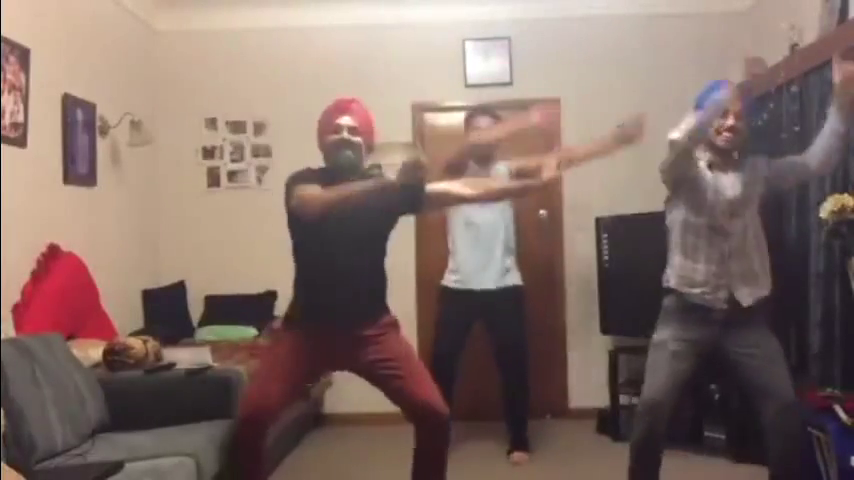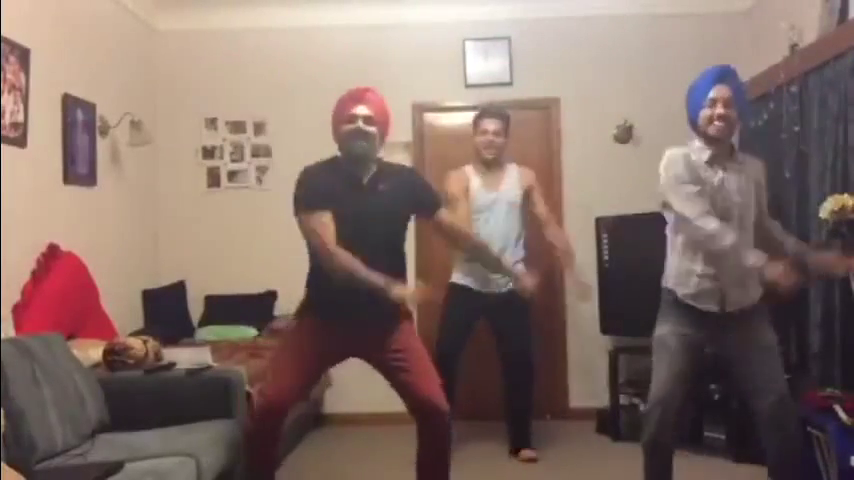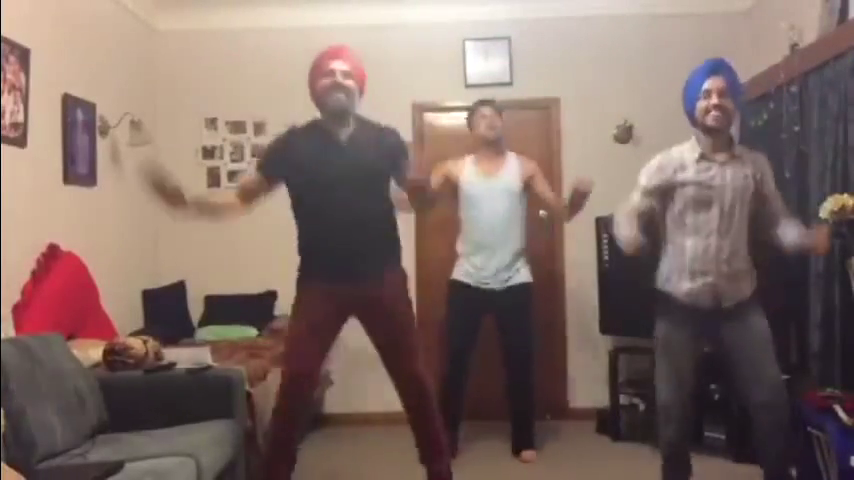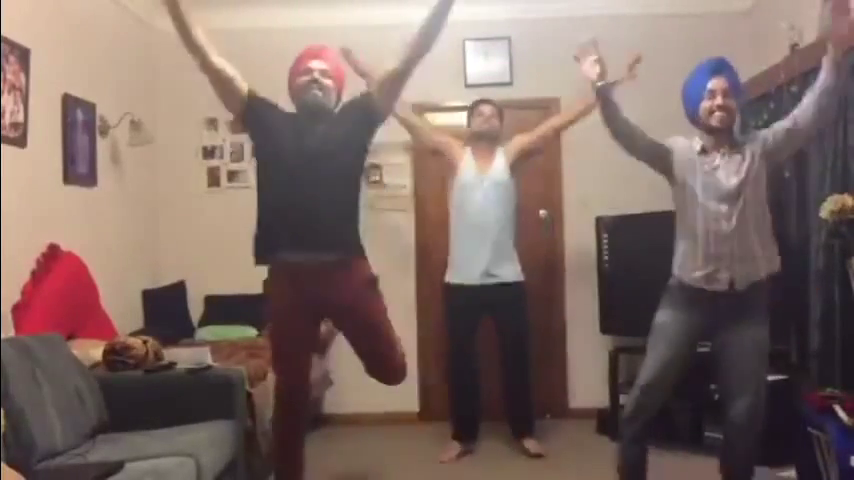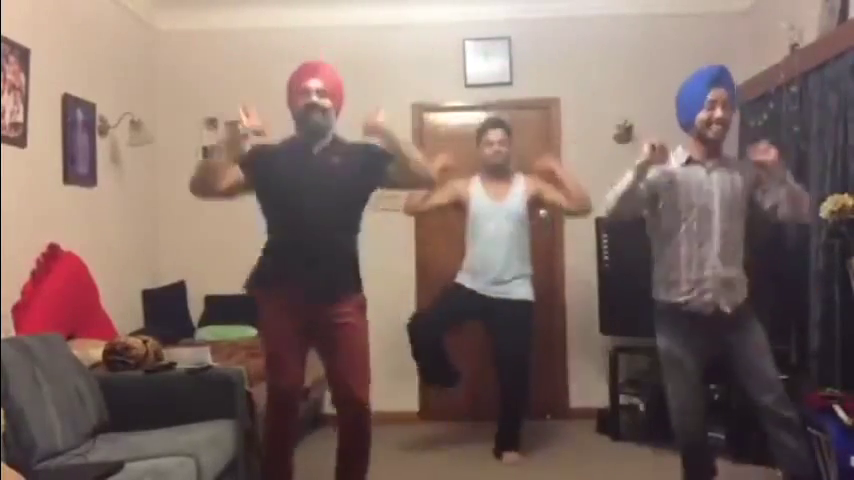
dt=0.3s
person 1, frame 1
left shoulder: (757, 172)
right shoulder: (683, 174)
left elbow: (817, 162)
right elbow: (678, 145)
right wrist: (728, 94)
left hip: (746, 309)
right hip: (688, 308)
left knee: (782, 406)
right knee: (654, 406)
person 1, frame 2
left shoulder: (753, 171)
right shoulder: (678, 162)
right elbow: (700, 224)
left wrist: (812, 258)
right wrist: (763, 263)
left hip: (743, 305)
right hip: (686, 305)
left knee: (775, 404)
right knee: (662, 405)
person 1, frame 3
left shoulder: (756, 165)
right shoulder: (667, 165)
left elbow: (777, 222)
right elbow: (630, 214)
left wrist: (805, 238)
right wrist: (628, 234)
left hip: (739, 303)
right hip: (682, 305)
left knee: (770, 400)
right knee: (673, 411)
person 1, frame 4
left shoulder: (760, 150)
right shoulder: (675, 153)
left elbow: (811, 116)
right elbow: (625, 134)
right wrist: (602, 86)
left hip: (745, 297)
right hip: (687, 294)
left knee: (745, 409)
right knee: (649, 388)
person 1, frame 5
left shoulder: (744, 171)
right shoulder: (661, 171)
left elbow: (797, 212)
right elbow: (614, 210)
left wrist: (777, 174)
right wrist: (639, 170)
left hip: (734, 311)
right hip: (679, 312)
left knee: (776, 404)
right knee: (687, 418)
person 2, frame 1
left shoulder: (390, 192)
right shoulder: (305, 184)
left elbow: (466, 191)
right elbow: (315, 206)
left wrist: (534, 182)
right wrist: (391, 183)
left hip: (371, 328)
right hip: (307, 328)
left knee: (434, 416)
right knee: (251, 417)
person 2, frame 2
left shoulder: (407, 181)
right shoulder: (315, 181)
left elbow: (458, 234)
right elbow: (326, 250)
left wrist: (509, 271)
right wrist: (389, 287)
left hip: (388, 317)
right hip: (325, 317)
left knee: (435, 411)
right knee: (267, 410)
person 2, frame 3
left shoulder: (385, 140)
right shoulder: (291, 145)
right elbow: (241, 198)
right wrist: (187, 200)
left hip: (382, 279)
right hip: (319, 284)
left knee: (413, 380)
right knee: (294, 388)
person 2, frame 4
left shoulder: (356, 119)
right shoulder: (267, 121)
left elbow: (408, 62)
right elbow: (210, 63)
left hip: (347, 270)
right hip: (288, 275)
left knee: (391, 368)
right knee: (292, 389)
left ankle: (378, 335)
person 2, frame 5
left shoulder: (361, 157)
right shoulder: (268, 158)
left elbow: (427, 178)
right elbow: (203, 186)
left wrist: (390, 139)
right wrist: (233, 138)
left hip: (341, 299)
right hip: (281, 296)
left knee: (355, 401)
right knee: (283, 395)
person 3, frame 1
left shoulder: (510, 169)
right shoulder: (456, 170)
left elbow: (564, 157)
right elbow: (464, 151)
left wrist: (618, 138)
left hip: (504, 285)
right hip: (458, 285)
left knee: (514, 369)
right knee: (442, 364)
left ankle: (518, 441)
person 3, frame 2
left shoulder: (525, 178)
right shoulder: (458, 180)
left elbow: (549, 224)
left wrist: (568, 257)
right wrist: (503, 265)
left hip: (511, 286)
right hip: (468, 285)
left knee: (519, 365)
right knee: (443, 361)
left ankle: (521, 440)
person 3, frame 3
left shoulder: (524, 166)
right shoulder: (455, 168)
left elbow: (561, 211)
right elbow: (421, 195)
left wrist: (577, 197)
left hip: (514, 281)
right hip: (468, 280)
left knee: (520, 363)
right knee: (454, 361)
left ankle: (524, 440)
right ankle: (446, 439)
person 3, frame 4
left shoulder: (513, 151)
right shoulder: (455, 153)
left elbow: (560, 121)
right elbow: (408, 120)
right wrist: (368, 76)
left hip: (506, 277)
right hip: (461, 277)
left knee: (516, 355)
right knee: (459, 357)
left ankle: (525, 431)
right ankle: (463, 435)
person 3, frame 5
left shoulder: (530, 185)
right shoulder: (463, 187)
left elbow: (580, 206)
right elbow: (414, 207)
left wrist: (559, 172)
left hip: (515, 294)
right hip: (470, 286)
left knee: (514, 370)
right knee: (421, 328)
left ankle: (507, 442)
right ankle: (443, 376)
